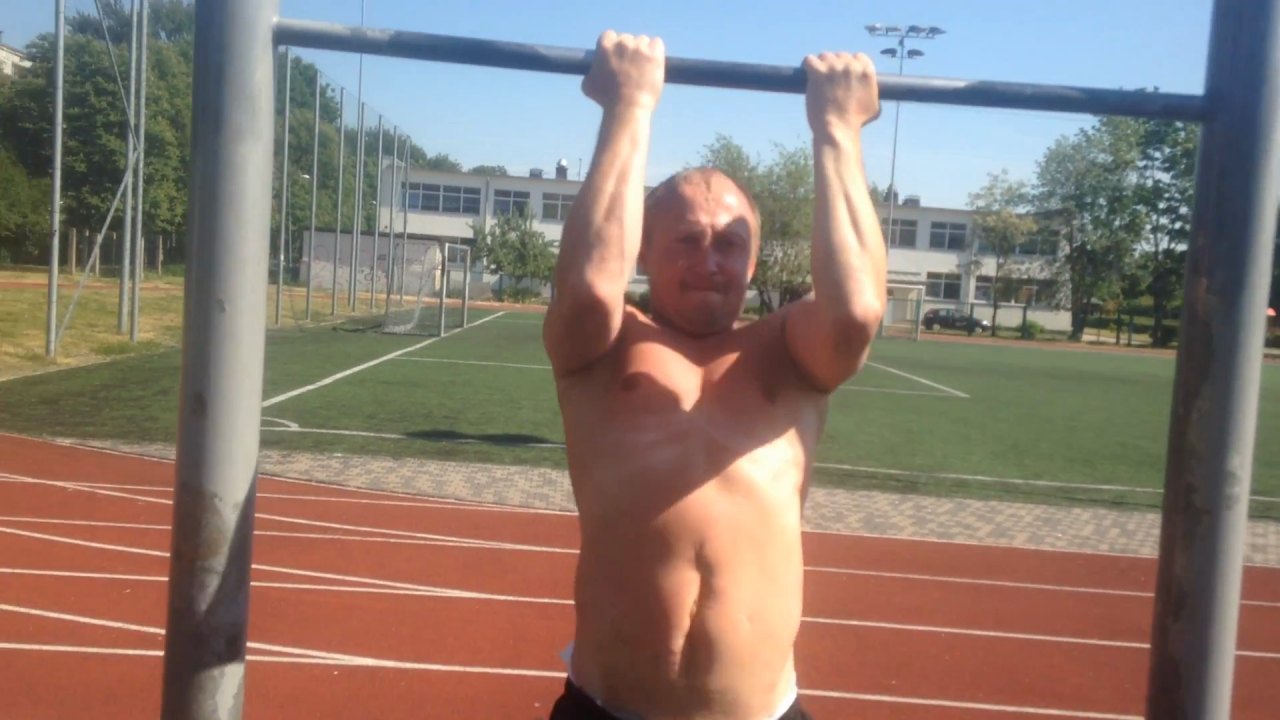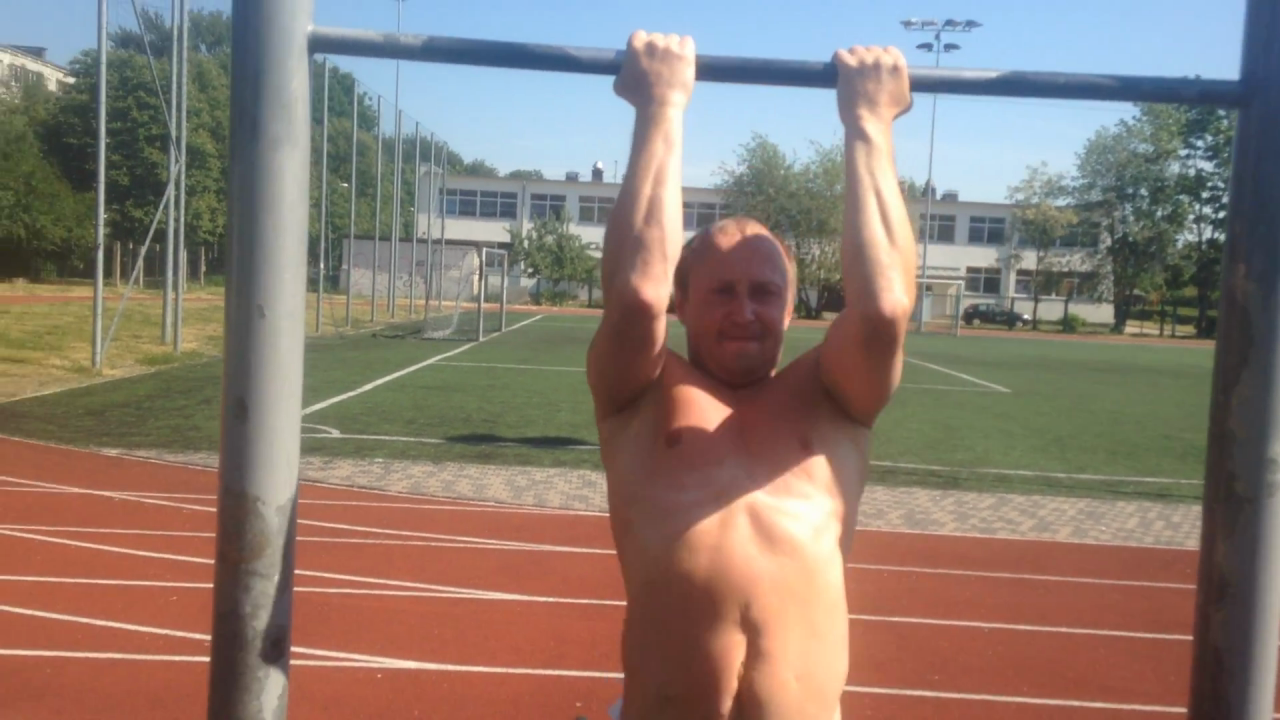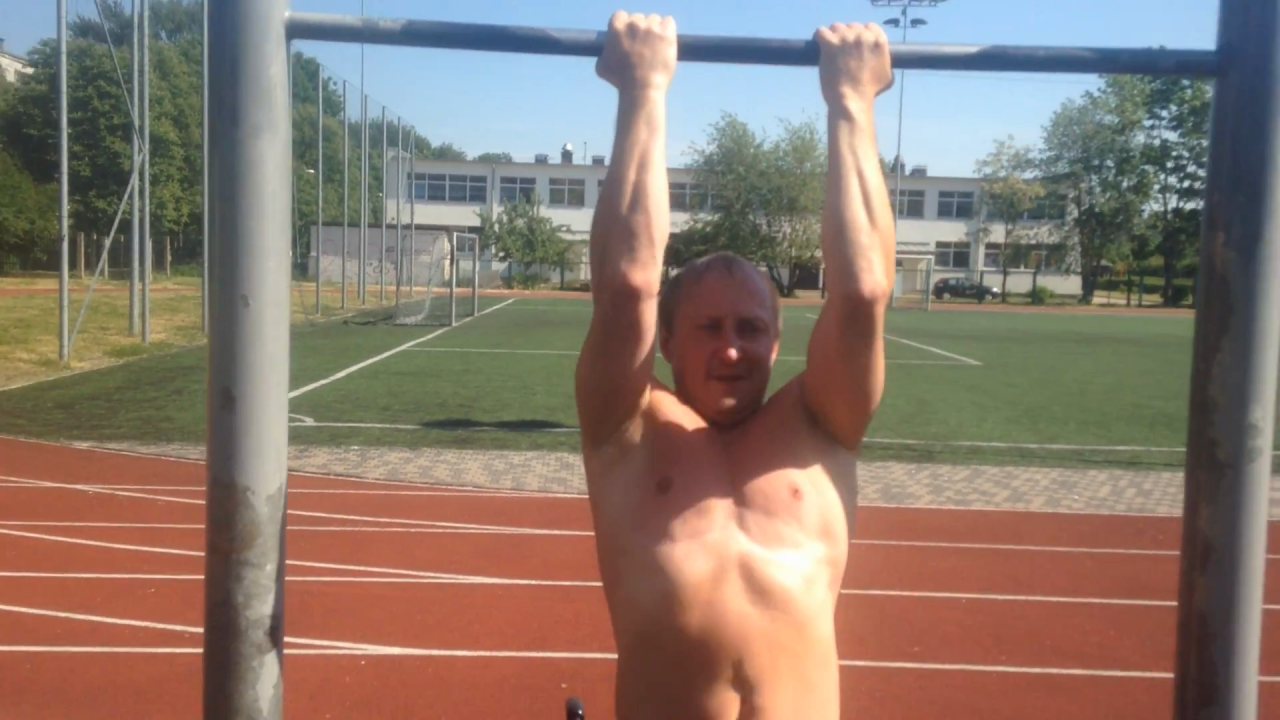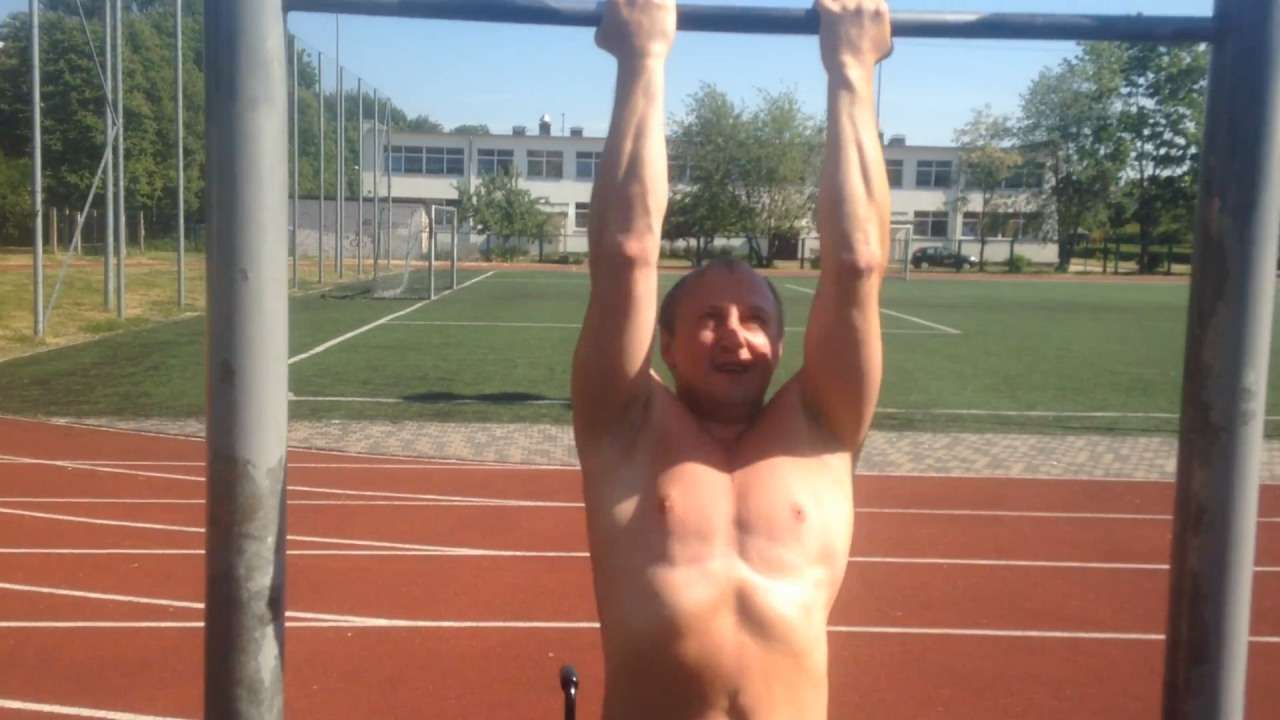
dt=0.2s
person 1, frame 1
left shoulder: (787, 358)
right shoulder: (603, 356)
left elbow: (857, 306)
right elbow: (592, 286)
left wrist: (837, 128)
right wrist: (631, 103)
person 1, frame 2
left shoulder: (828, 404)
right shoulder: (644, 402)
left elbow: (885, 305)
right elbow: (639, 292)
left wrist: (869, 123)
right wrist: (662, 106)
person 1, frame 3
left shoulder: (817, 438)
right shoulder: (634, 437)
left elbow: (862, 290)
right elbow: (628, 282)
left wrist: (850, 103)
right wrist: (645, 89)
person 1, frame 4
left shoulder: (815, 440)
right shoulder: (633, 436)
left elbow: (855, 265)
right elbow: (627, 255)
left wrist: (851, 73)
right wrist: (643, 62)
